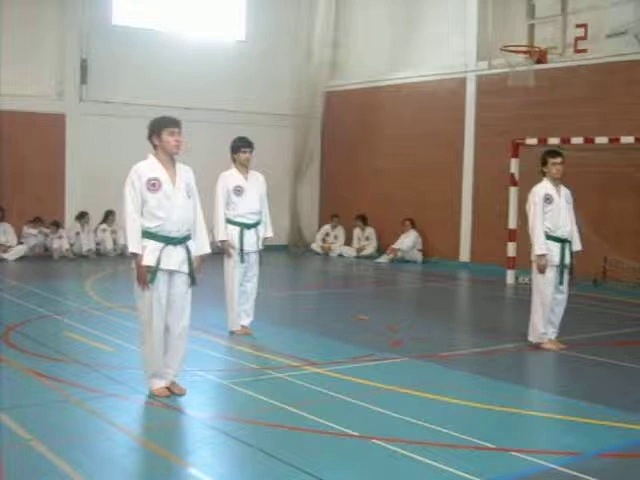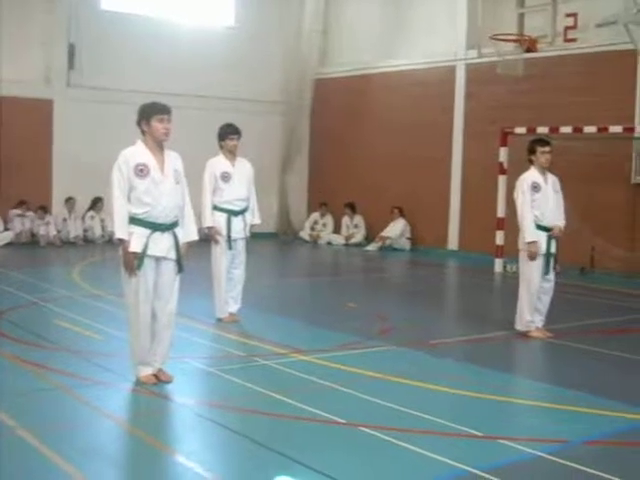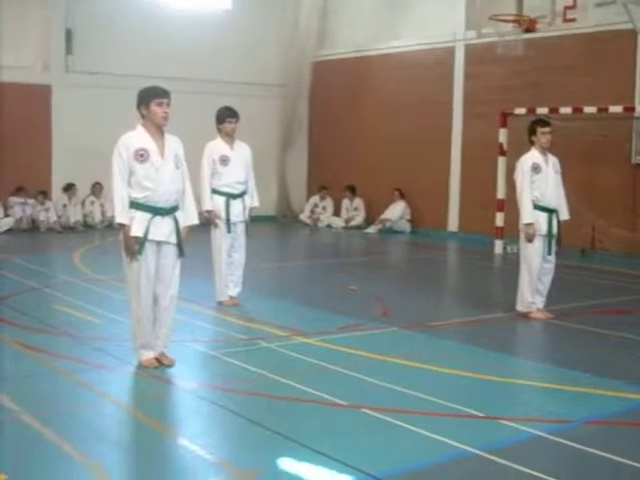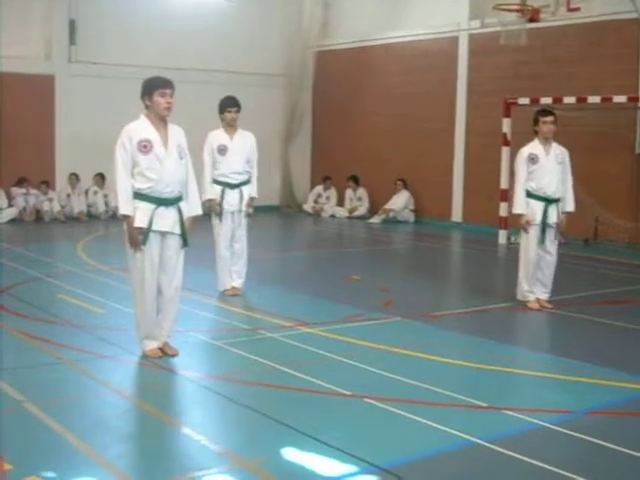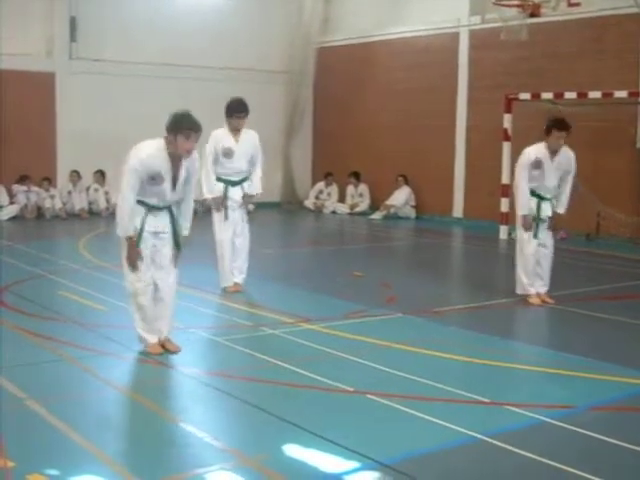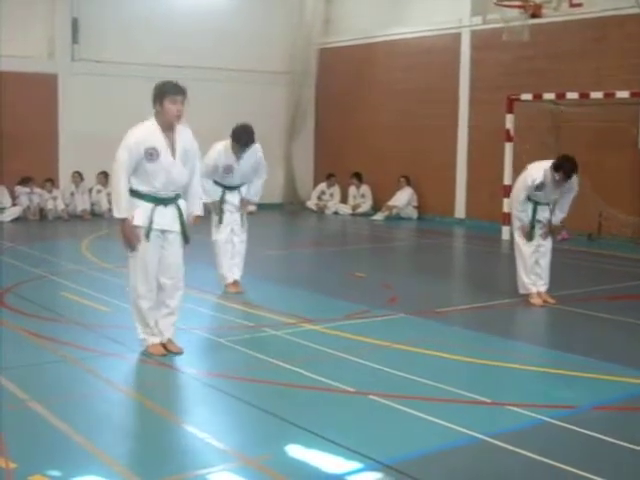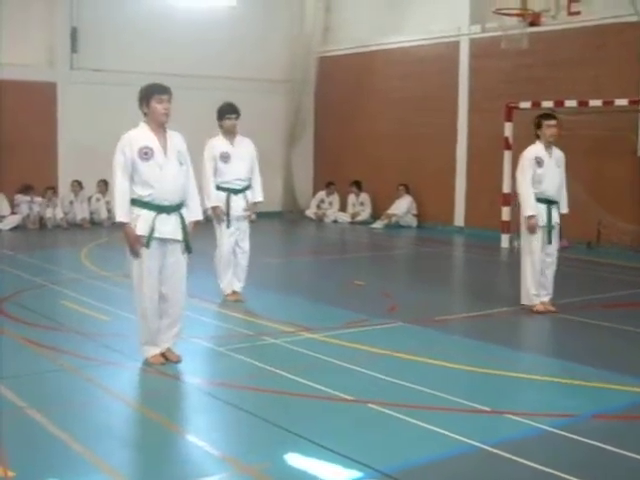
dt=0.7s
person 1, frame 1
left shoulder: (186, 173)
right shoulder: (141, 171)
left elbow: (196, 213)
right elbow: (133, 215)
left wrist: (198, 253)
right wrist: (139, 258)
left hip: (182, 253)
right hip: (153, 253)
left knee: (179, 320)
right knee: (154, 320)
left ankle: (170, 375)
right ankle: (156, 378)
person 1, frame 2
left shoulder: (175, 159)
right shoulder: (128, 157)
left elbow: (183, 200)
right elbow: (120, 201)
left wrist: (185, 240)
right wrist: (125, 244)
left hip: (169, 240)
right hip: (140, 239)
left knee: (166, 306)
right knee: (141, 306)
left ankle: (157, 362)
right ankle: (143, 365)
person 1, frame 3
left shoulder: (175, 143)
right shoulder: (128, 142)
left elbow: (184, 184)
right elbow: (120, 186)
left wrist: (186, 224)
right wrist: (125, 228)
left hip: (170, 224)
right hip: (141, 223)
left knee: (168, 290)
right knee: (143, 290)
left ankle: (159, 346)
right ankle: (145, 349)
person 1, frame 4
left shoulder: (178, 133)
right shoulder: (132, 132)
left elbow: (187, 175)
right elbow: (123, 177)
left wrist: (190, 214)
right wrist: (129, 219)
left hip: (174, 214)
right hip: (145, 214)
left knee: (172, 281)
right knee: (146, 281)
left ankle: (163, 337)
right ankle: (149, 340)
person 1, frame 5
left shoulder: (191, 161)
right shoulder: (143, 155)
left elbow: (186, 200)
right elbow: (127, 199)
left wrist: (179, 238)
right wrist: (131, 240)
left hip: (166, 218)
right hip: (138, 217)
left knee: (167, 278)
right knee: (141, 280)
left ankle: (163, 332)
right ankle: (150, 336)
person 1, frame 6
left shoulder: (186, 136)
right shoulder: (138, 136)
left elbow: (193, 178)
right elbow: (120, 176)
left wrist: (193, 214)
right wrist: (124, 221)
left hip: (173, 213)
right hip: (144, 214)
left knee: (173, 279)
right knee: (145, 280)
left ankle: (166, 334)
right ankle: (151, 337)
person 1, frame 7
left shoulder: (178, 140)
right shoulder: (131, 140)
left elbow: (188, 180)
right elbow: (121, 183)
left wrist: (192, 220)
right wrist: (126, 226)
left hip: (175, 222)
right hip: (146, 222)
left knee: (175, 289)
right knee: (148, 289)
left ankle: (167, 343)
right ankle: (151, 346)
person 2, frame 1
left shoulder: (259, 179)
right shoulder: (225, 178)
left elbow: (264, 207)
right elbow: (219, 209)
left wrist: (265, 233)
right wrist: (222, 238)
left hip: (253, 234)
right hip: (234, 233)
left knee: (251, 280)
right knee: (234, 280)
left ankle: (245, 321)
right ankle: (235, 324)
person 2, frame 2
left shoulder: (246, 165)
right shoulder: (213, 164)
left elbow: (251, 194)
right elbow: (207, 195)
left wrist: (253, 220)
right wrist: (209, 225)
left hip: (240, 221)
right hip: (222, 220)
left knee: (238, 267)
right knee: (222, 267)
left ankle: (233, 308)
right ankle: (223, 311)
person 2, frame 3
left shoulder: (244, 148)
right shoulder: (211, 148)
left elbow: (250, 178)
right elbow: (205, 179)
left wrist: (252, 204)
right wrist: (209, 208)
left hip: (240, 204)
right hip: (221, 203)
left knee: (238, 251)
right knee: (222, 251)
left ankle: (233, 292)
right ankle: (223, 294)
person 2, frame 4
left shoulder: (249, 138)
right shoulder: (213, 137)
left elbow: (253, 169)
right elbow: (207, 169)
left wrist: (252, 196)
right wrist: (210, 198)
left hip: (242, 193)
right hip: (221, 193)
left knee: (240, 240)
right knee: (223, 241)
left ankle: (237, 282)
right ankle: (226, 283)
person 2, frame 5
left shoulder: (252, 137)
right shoulder: (217, 136)
left elbow: (257, 165)
right elbow: (208, 166)
left wrist: (252, 192)
right wrist: (213, 195)
left hip: (242, 191)
right hip: (221, 192)
left knee: (242, 237)
right knee: (224, 237)
left ankle: (238, 279)
right ankle: (228, 280)
person 2, frame 6
left shoulder: (256, 151)
right shoulder: (218, 151)
left elbow: (260, 175)
right elbow: (203, 176)
left wrist: (250, 198)
right wrist: (213, 200)
left hip: (240, 195)
right hip: (221, 195)
left knee: (239, 236)
right knee: (222, 236)
left ankle: (235, 277)
right ankle: (228, 278)
person 2, frame 7
left shoulder: (248, 144)
right shoulder: (213, 145)
left elbow: (255, 173)
right elbow: (208, 176)
left wrist: (255, 201)
right wrist: (213, 205)
left hip: (244, 200)
right hip: (223, 200)
left knee: (243, 247)
right knee: (225, 246)
left ankle: (237, 287)
right ankle: (227, 288)
person 3, frame 1
left shoulder: (566, 193)
right shoulder: (539, 191)
left elbow: (571, 222)
right elbow: (535, 224)
left wrist: (575, 249)
right wrist: (540, 253)
left hip: (563, 249)
right hip: (547, 248)
left knee: (560, 295)
right knee: (544, 294)
left ankle: (550, 335)
right ankle: (540, 336)
person 3, frame 2
left shoulder: (554, 180)
right shoulder: (526, 180)
left elbow: (559, 208)
right elbow: (524, 212)
left wrist: (560, 226)
right wrist: (531, 240)
left hip: (550, 238)
right hip: (534, 237)
left knee: (547, 283)
right knee: (531, 282)
left ankle: (538, 323)
right ankle: (527, 324)
person 3, frame 3
left shoulder: (554, 161)
right shoulder: (526, 161)
left elbow: (559, 192)
right elbow: (523, 194)
left wrist: (562, 218)
right wrist: (528, 223)
left hip: (550, 218)
right hip: (534, 218)
left knee: (548, 264)
right knee: (532, 263)
left ankle: (538, 304)
right ankle: (528, 306)
person 3, frame 4
left shoulder: (562, 153)
right shoulder: (526, 152)
left elbow: (566, 183)
right elbow: (520, 183)
left wrist: (565, 211)
right wrist: (521, 212)
left hip: (553, 209)
right hip: (533, 207)
left knee: (549, 254)
right knee: (531, 253)
left ankle: (542, 294)
right ankle: (529, 295)
person 3, frame 5
left shoulder: (569, 157)
right shoulder: (530, 153)
left elbow: (565, 186)
right elbow: (520, 183)
left wrist: (558, 211)
right wrist: (524, 213)
left hip: (547, 205)
right hip: (528, 203)
left knee: (546, 248)
right knee: (528, 247)
left ankle: (541, 289)
right ankle: (529, 289)
person 3, frame 6
left shoulder: (571, 180)
right shoulder: (533, 174)
left elbow: (564, 203)
right elbow: (517, 199)
left wrist: (554, 223)
right wrist: (524, 225)
left hip: (544, 209)
right hip: (525, 206)
left knee: (544, 248)
right knee: (526, 248)
left ankle: (541, 289)
right ankle: (531, 290)
person 3, frame 7
left shoulder: (559, 155)
right shoulder: (530, 153)
left elbow: (562, 185)
right elbow: (524, 185)
left wrist: (562, 212)
right wrist: (530, 215)
left hip: (552, 211)
right hip: (535, 210)
left knee: (550, 257)
right knee: (534, 256)
left ankle: (544, 298)
right ankle: (533, 299)
